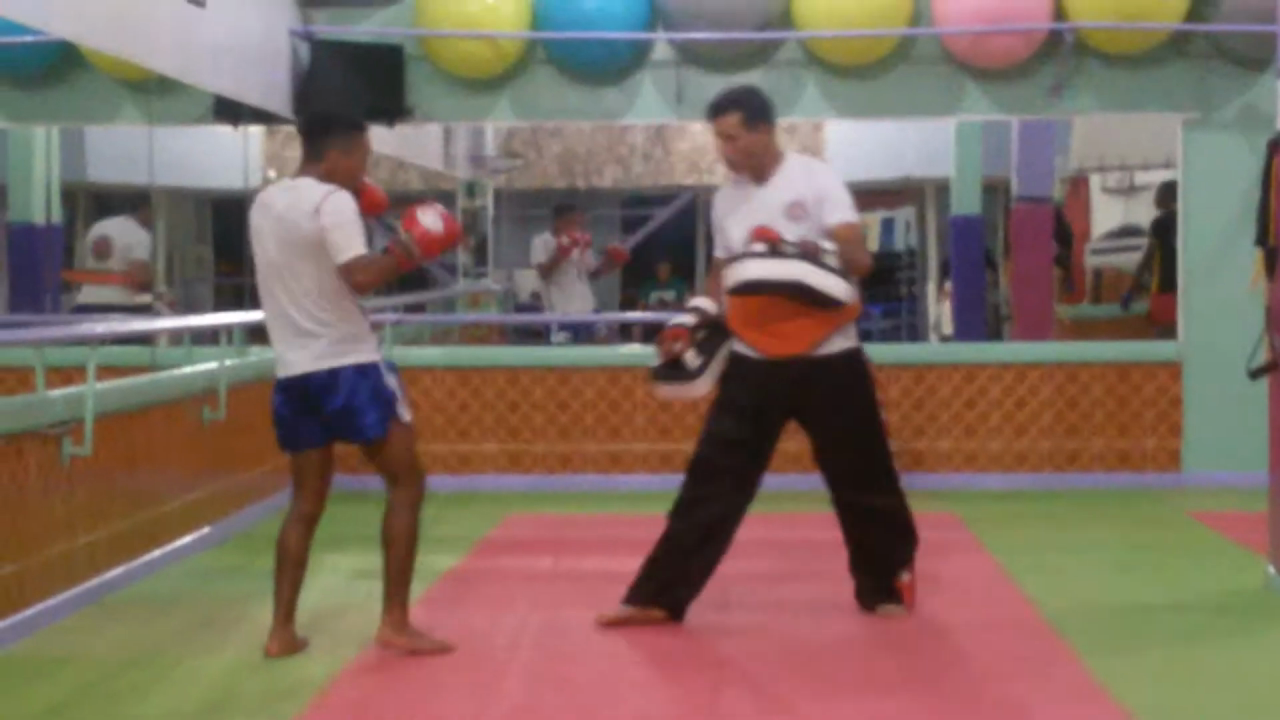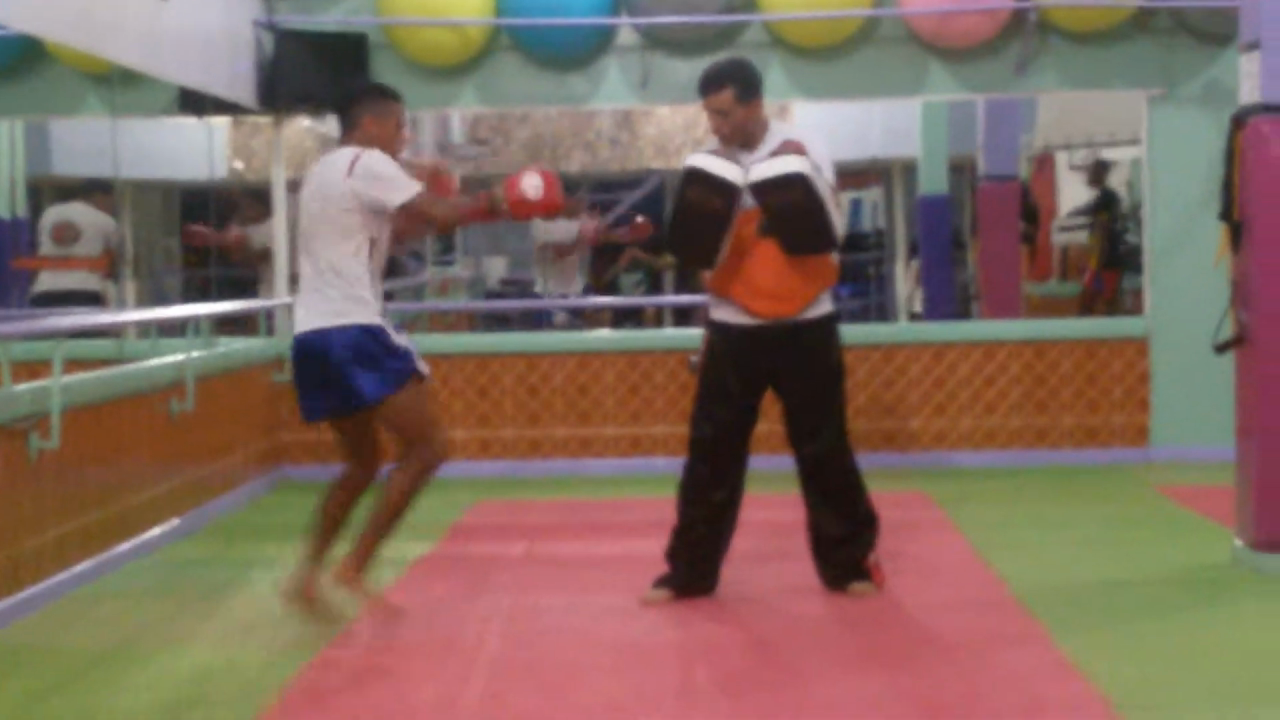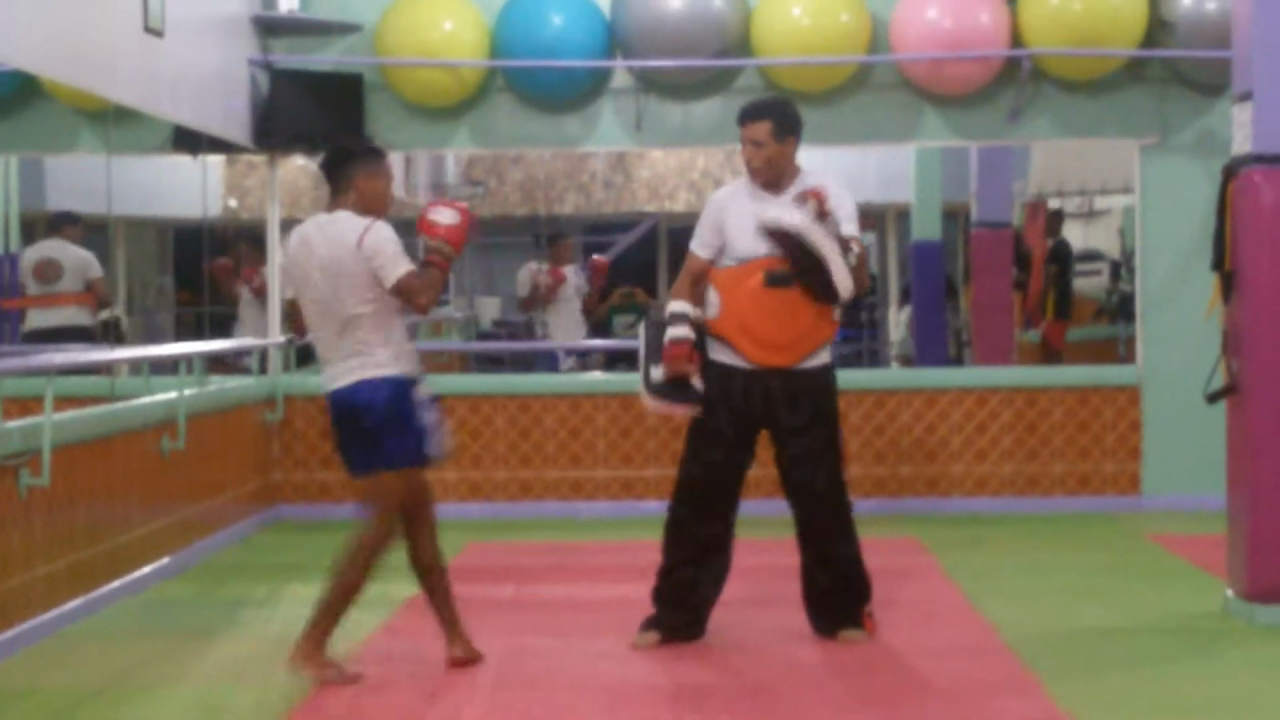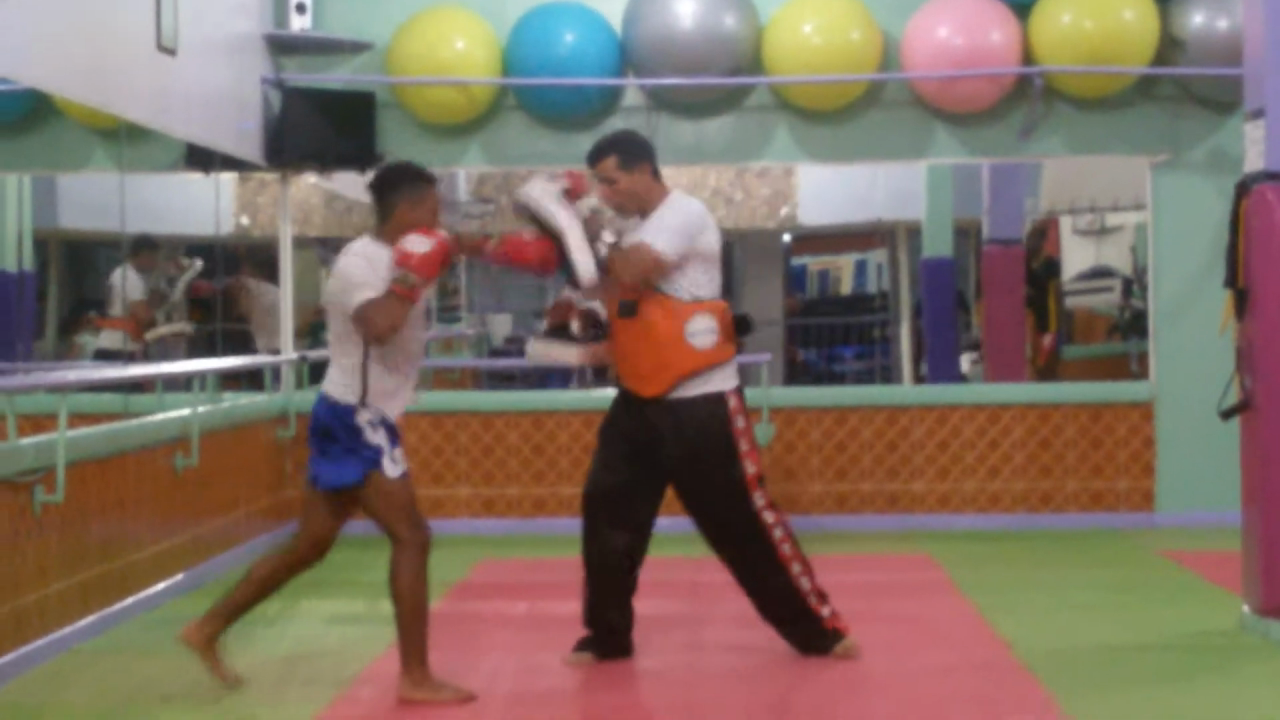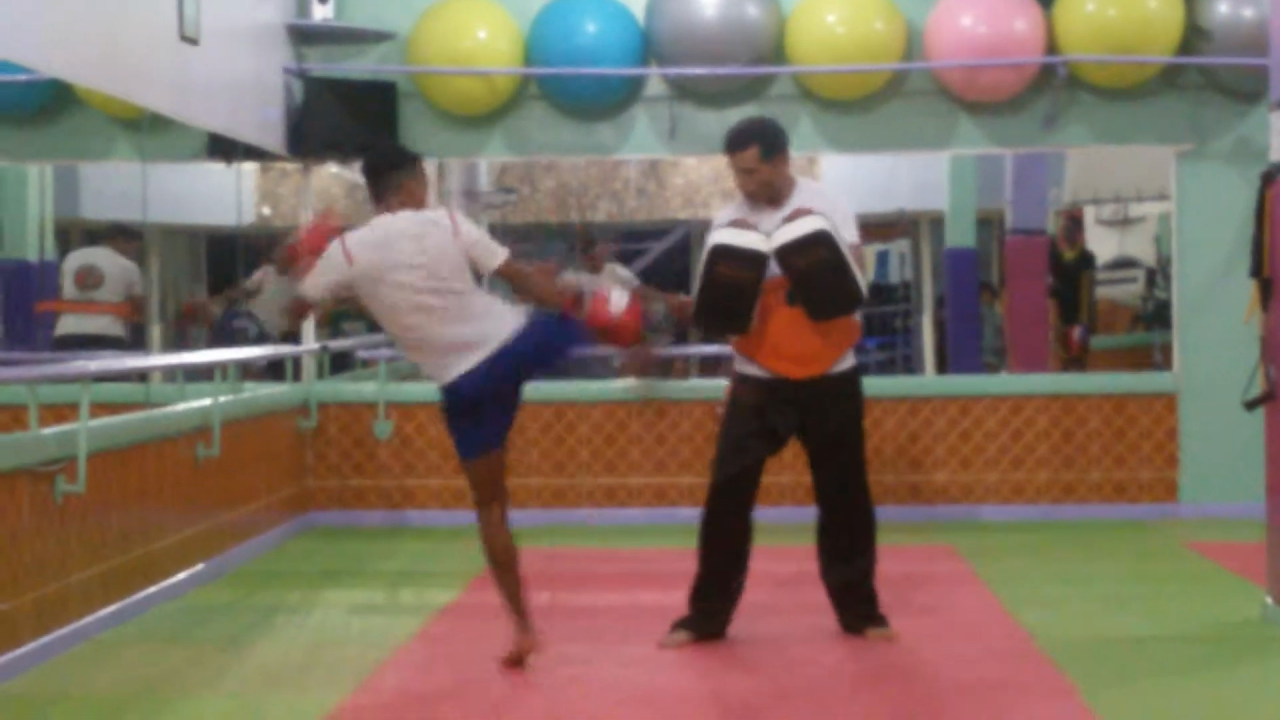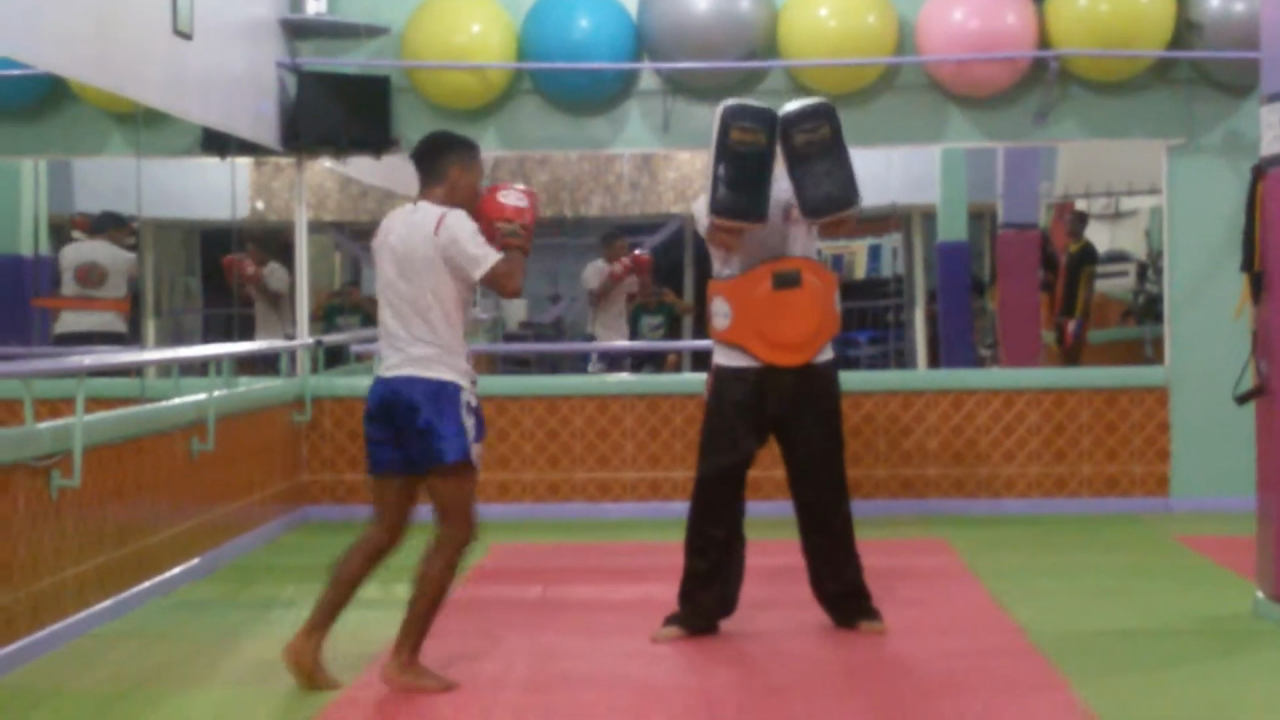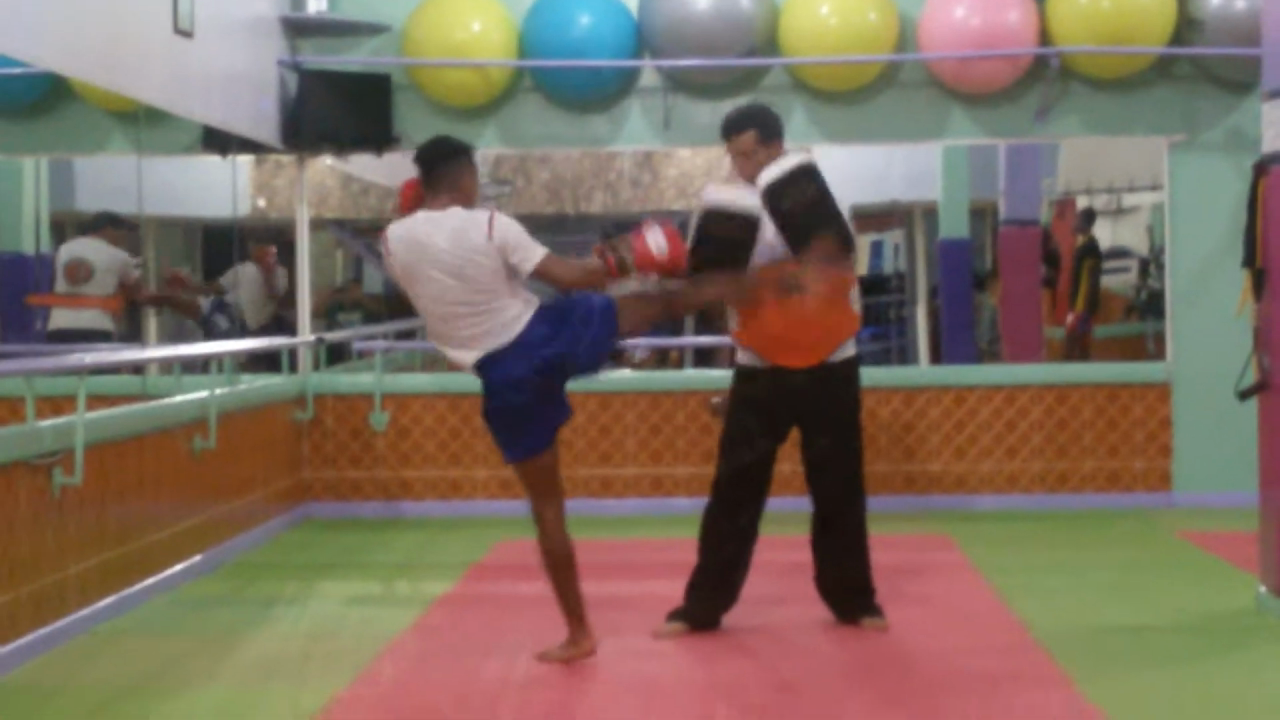
dt=0.7s
person 1, frame 1
left shoulder: (816, 181)
right shoulder: (726, 200)
left elbow: (859, 258)
left hip: (828, 362)
right hip: (754, 363)
left knee: (864, 478)
right knee: (712, 479)
left ankle: (886, 583)
right ankle: (659, 595)
person 1, frame 2
left shoulder: (801, 149)
left elbow: (830, 230)
left hip: (805, 325)
right hip: (733, 328)
left knee: (823, 449)
right knee: (713, 451)
left ankle: (848, 561)
right ankle: (690, 569)
person 1, frame 3
left shoulder: (829, 200)
right shoulder: (725, 201)
left elbow: (859, 281)
right elbow: (689, 279)
left wrist: (826, 231)
right wrist: (677, 335)
left hip: (804, 375)
right hip: (731, 372)
left knee: (821, 498)
right knee: (702, 493)
left ankle: (840, 611)
right ankle: (678, 614)
person 1, frame 4
left shoulder: (685, 216)
right shoulder: (625, 230)
left elbow: (630, 279)
left hip: (700, 399)
right hip: (639, 400)
left knee: (740, 516)
right knee: (607, 512)
left ankle: (816, 626)
right ankle: (607, 634)
person 1, frame 5
left shoulder: (827, 205)
right shoulder: (729, 220)
left elbow: (852, 283)
left hip: (830, 376)
right hip: (759, 379)
left knee: (845, 495)
right knee: (728, 492)
left ankle: (858, 608)
right ankle: (707, 614)
person 1, frame 6
left shoulder: (800, 189)
right shoulder: (710, 202)
left elbow: (840, 227)
right elbow: (725, 235)
left wrist: (822, 162)
right wrist: (736, 171)
left hip: (808, 366)
right hip: (739, 370)
left knee: (823, 490)
right knee: (716, 490)
left ankle: (848, 603)
right ankle: (699, 610)
person 1, frame 7
left shoulder: (813, 193)
right shoulder: (728, 206)
left elbow: (843, 258)
left wrist: (809, 223)
left hip: (828, 366)
right hip: (760, 369)
left knee: (839, 488)
right knee: (734, 488)
left ankle: (852, 600)
right ankle: (703, 605)
person 2, frame 1
left shoulder: (265, 203)
right shoulder: (335, 201)
right elbow: (363, 277)
right wrist: (404, 254)
left hip: (294, 372)
right hip: (347, 366)
left knee: (306, 502)
right knee: (407, 483)
left ankle: (282, 629)
right ankle: (396, 623)
person 2, frame 2
left shoulder: (324, 173)
right shoulder: (364, 163)
right elbow: (436, 214)
right wrist: (503, 202)
left hip: (312, 335)
right hip: (349, 328)
left knee: (361, 463)
right knee: (427, 450)
left ankle: (311, 568)
right ankle: (354, 566)
person 2, frame 3
left shoulder: (297, 241)
right shoulder: (371, 233)
left elbow: (298, 320)
right elbow: (422, 298)
right wrist: (437, 262)
left hip: (343, 395)
right hip: (386, 387)
left knee: (417, 513)
right knee: (381, 524)
left ankle: (455, 638)
right ankle: (314, 644)
person 2, frame 4
left shoulder: (393, 257)
right shoulder: (359, 261)
right elbow: (377, 328)
right wrist: (408, 282)
left hip: (365, 415)
right hip: (353, 416)
left knee: (309, 541)
right knee: (411, 537)
left ankle: (208, 629)
right ankle: (416, 678)
person 2, frame 5
left shoulder: (344, 252)
right shoulder: (445, 225)
left elbow: (298, 309)
right elbow: (527, 280)
left wrist: (308, 265)
right wrist: (585, 306)
left hip: (463, 389)
right hip: (509, 343)
left knee: (490, 508)
right knee: (582, 319)
left ankle: (521, 627)
person 2, frame 6
left shoulder: (392, 224)
right shoulder: (451, 223)
right elbow: (509, 284)
left wrist: (493, 239)
right wrist: (513, 242)
left hip: (390, 387)
right hip: (435, 389)
left knee: (387, 527)
right knee: (456, 531)
left ankle: (309, 640)
right ankle: (403, 662)
person 2, frame 7
left shoulder: (396, 240)
right shoulder: (490, 225)
right elbow: (570, 278)
right wrist: (616, 259)
left hip: (505, 378)
right hip: (546, 336)
left knee: (547, 507)
right knee: (652, 303)
left ankle: (578, 632)
